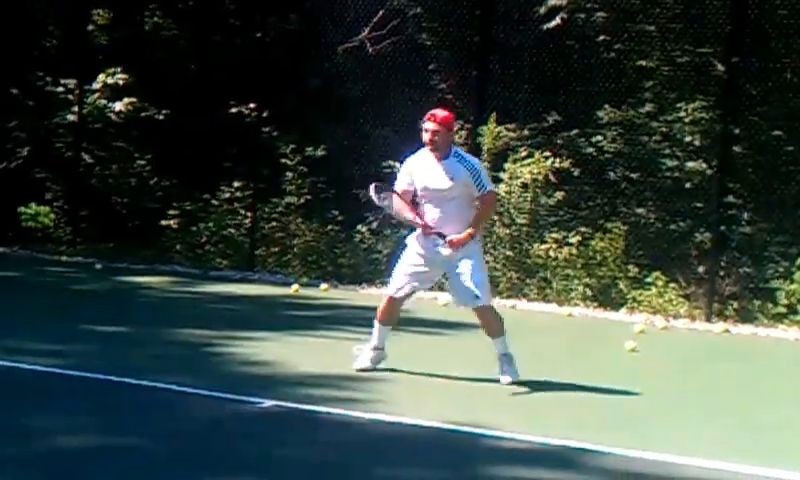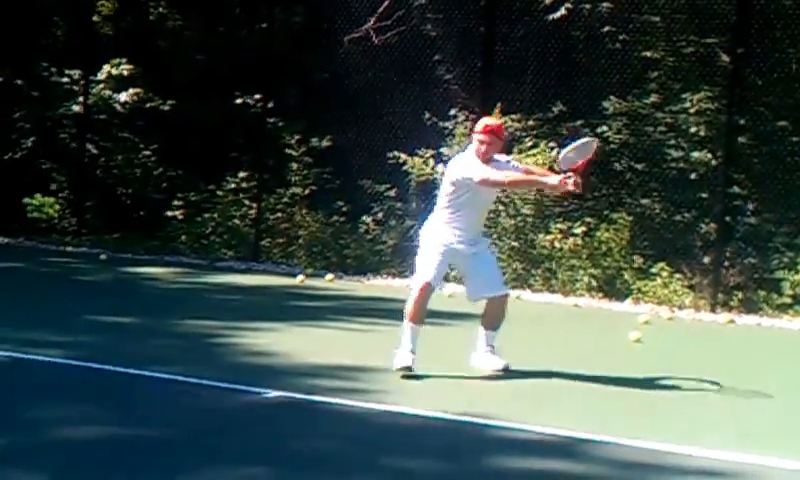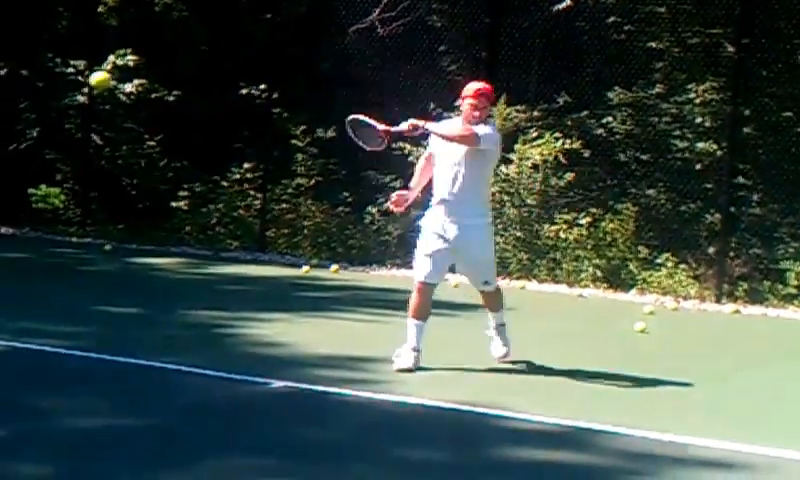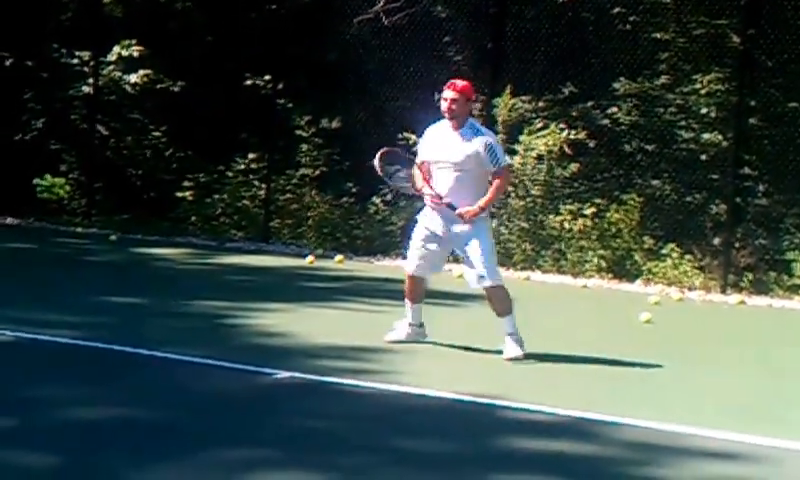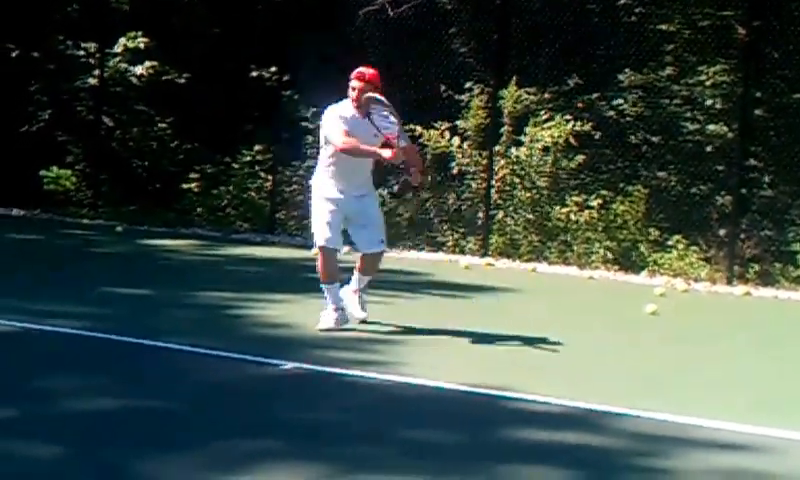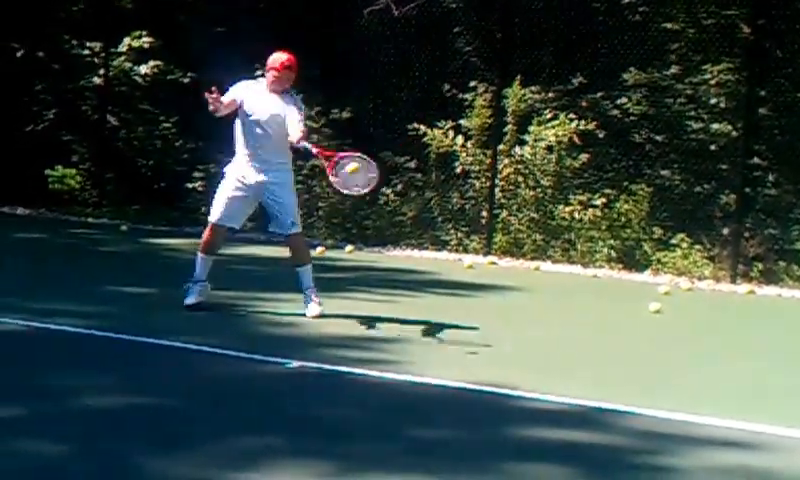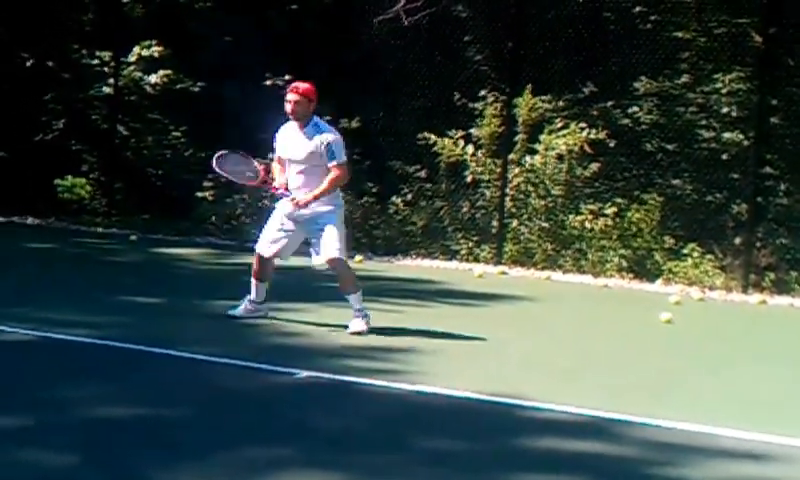
dt=0.7s
person 1, frame 1
left shoulder: (470, 166)
right shoulder: (413, 163)
left elbow: (488, 204)
right elbow: (399, 199)
left wrist: (470, 235)
right wrist: (417, 218)
left hip: (461, 246)
right hip: (424, 243)
left knee: (482, 305)
right knee: (393, 295)
left ankle: (504, 357)
right ankle: (375, 349)
person 1, frame 2
left shoulder: (500, 163)
right shoulder: (463, 164)
left elbow: (530, 172)
right elbow: (504, 180)
left wrist: (561, 179)
right wrist: (550, 181)
left hip: (473, 241)
right hip: (440, 237)
left knee: (498, 296)
right knee: (423, 286)
left ankle: (483, 350)
right ankle: (406, 350)
person 1, frame 3
left shoulder: (489, 134)
right shoulder: (444, 129)
left elbow: (465, 137)
right elbow: (429, 164)
left wrist: (425, 126)
right wrist: (412, 192)
left hip: (473, 225)
right hip: (438, 220)
left knee: (488, 287)
right knee: (423, 284)
left ankle: (498, 329)
right ankle: (411, 350)
person 1, frame 4
left shoulder: (485, 140)
right shoulder: (432, 134)
left elbow: (503, 178)
right elbow: (420, 169)
left wrist: (479, 208)
right wrist: (427, 191)
left hip: (471, 221)
right hip: (435, 216)
left knee: (490, 282)
right knee: (414, 274)
left ankle: (512, 337)
right ankle: (414, 326)
person 1, frame 5
right shoulder: (335, 114)
left elbow: (407, 149)
right elbow: (343, 144)
left wrist: (416, 171)
right wrist: (380, 153)
left hip: (362, 194)
right hip: (328, 191)
left knee: (375, 252)
right knee: (327, 247)
left ankle: (355, 292)
right ankle: (334, 307)
person 1, frame 6
left shoulder: (293, 105)
right shoulder: (246, 89)
left elbow: (297, 136)
right elbow: (222, 109)
left wrist: (309, 146)
right wrist: (215, 103)
left hip: (277, 176)
right hip: (242, 171)
left knee: (294, 234)
right knee: (216, 226)
left ankle: (310, 293)
right ankle: (199, 283)
person 1, frame 7
left shoulder: (327, 136)
right shoulder: (283, 133)
left elbow: (342, 173)
left wrist: (313, 197)
right wrist: (279, 180)
left hip: (325, 207)
right hip: (292, 206)
left knee: (334, 259)
right knee: (263, 253)
left ankle: (359, 313)
right ankle: (255, 302)
